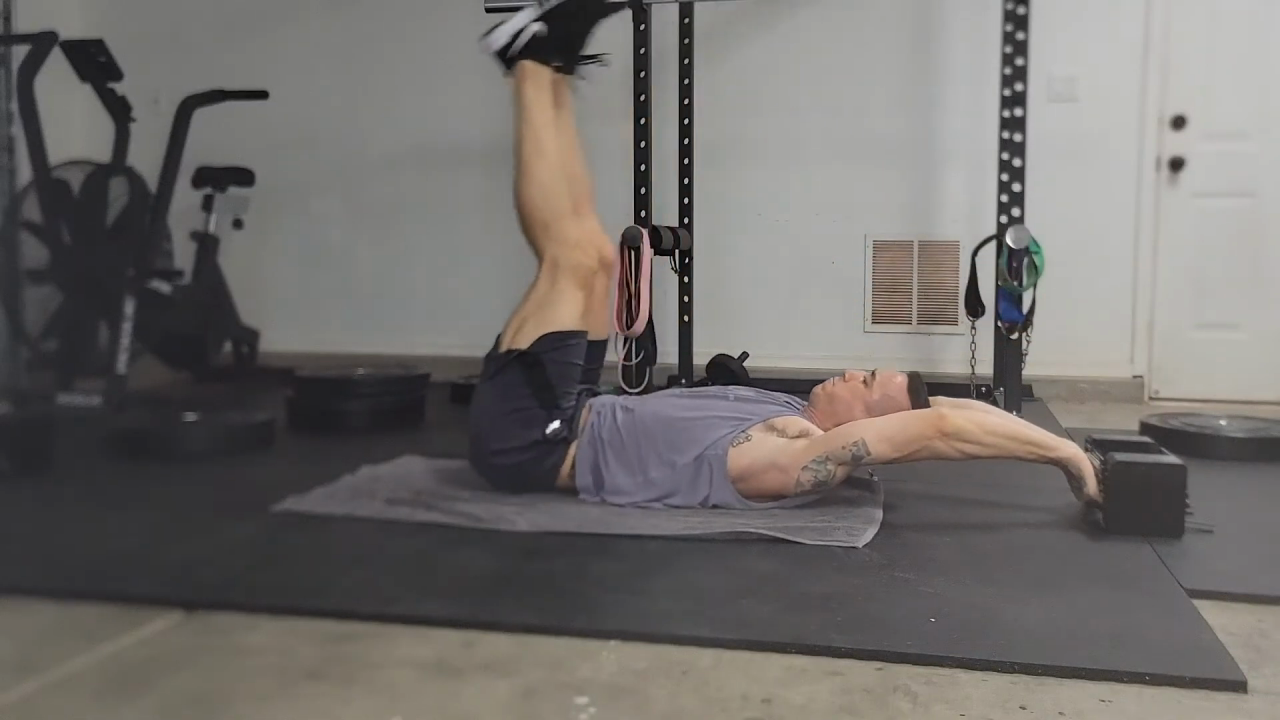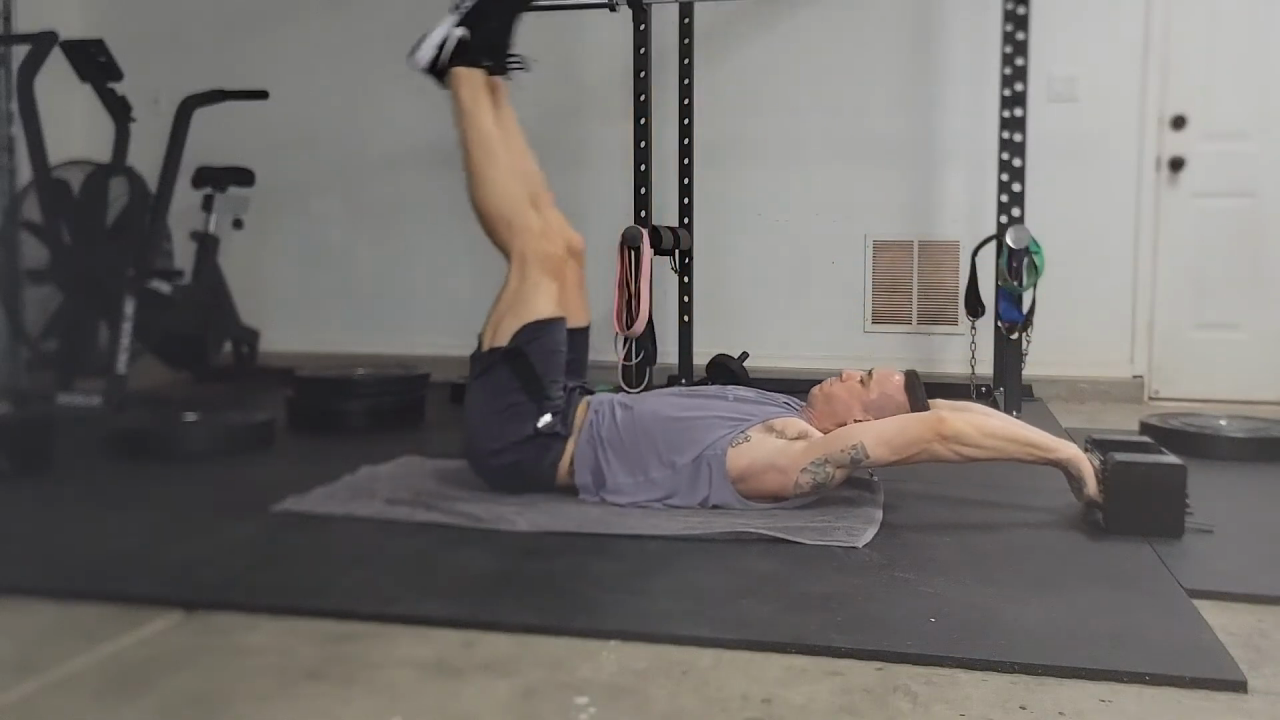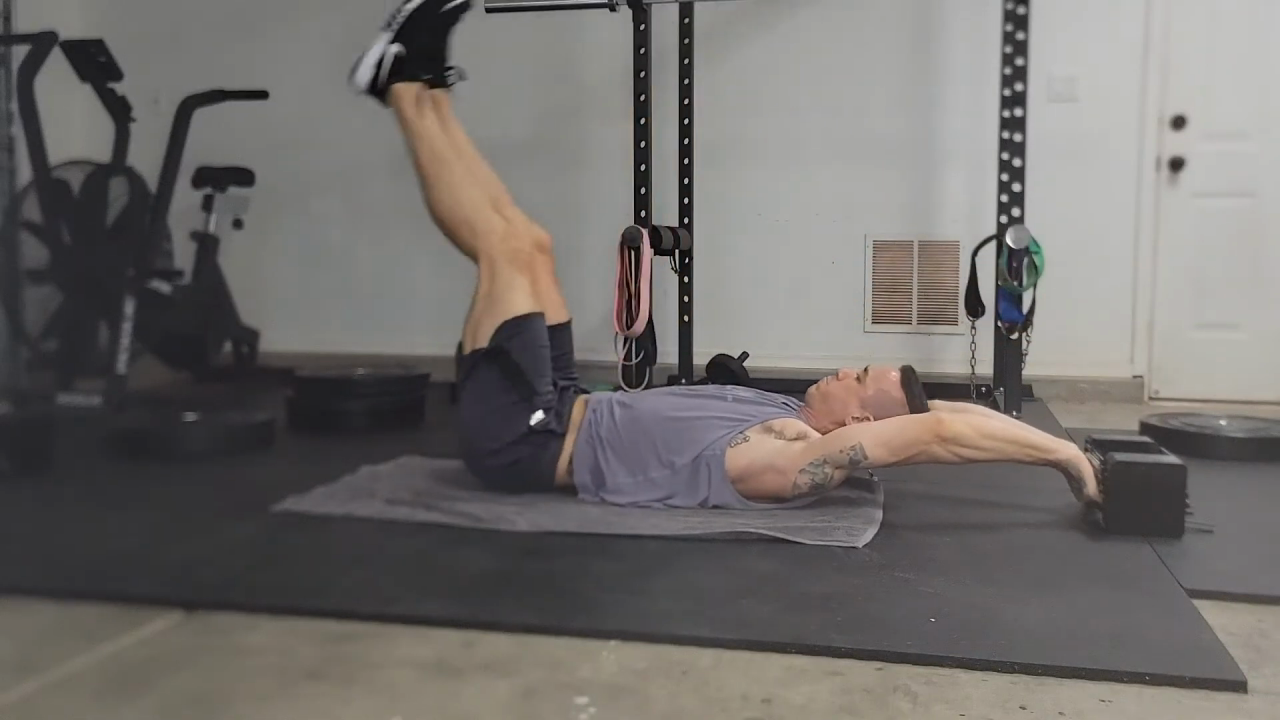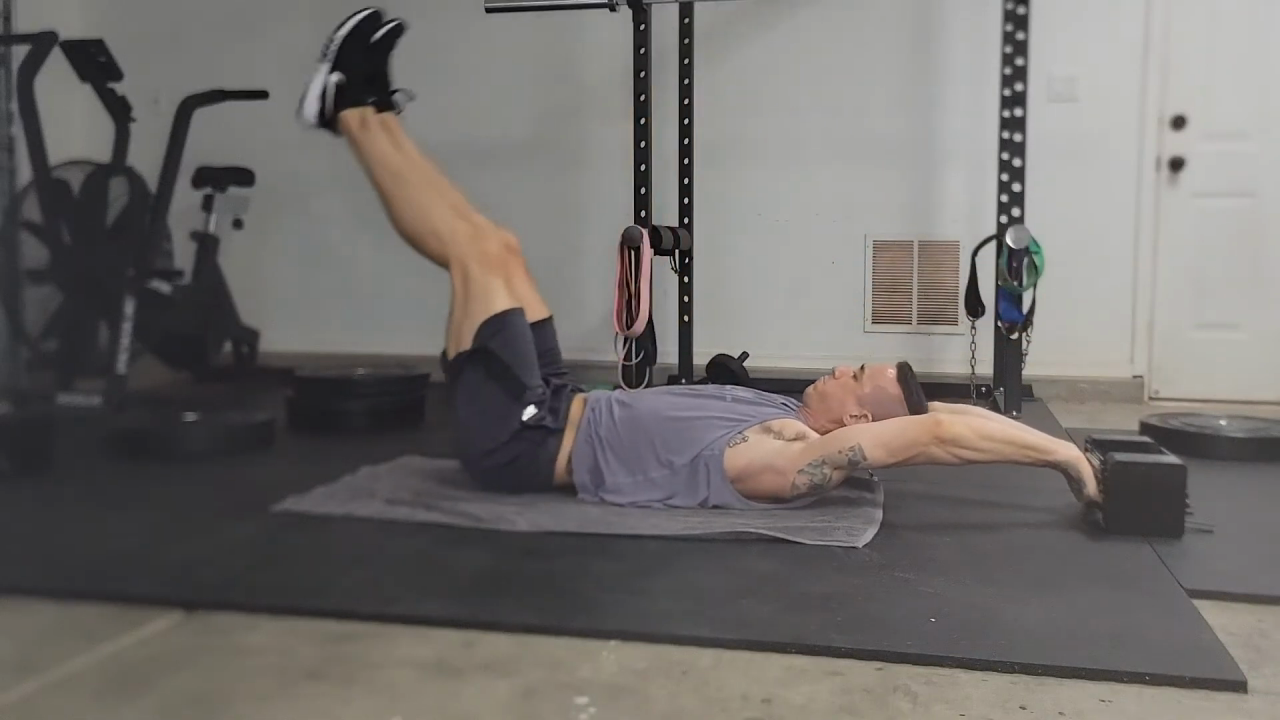
dt=0.1s
person 1, frame 1
left shoulder: (791, 460)
right shoulder: (806, 431)
left elbow: (938, 422)
right elbow: (938, 417)
left hip: (531, 434)
right hip: (556, 433)
left knee: (581, 259)
left ankle: (539, 61)
person 1, frame 2
left shoulder: (790, 462)
right shoulder: (800, 426)
left elbow: (936, 426)
right elbow: (940, 419)
left hip: (525, 435)
right hip: (548, 430)
left knee: (548, 249)
right knee: (553, 249)
left ankle: (472, 67)
person 1, frame 3
left shoulder: (793, 460)
right shoulder: (803, 428)
left elbow: (933, 425)
right elbow: (933, 422)
right wrist: (1058, 450)
left hip: (532, 436)
right hip: (560, 429)
left knee: (516, 247)
right knee: (517, 250)
left ankle: (411, 84)
right ankle: (415, 82)
person 1, frame 4
left shoulder: (790, 458)
right shoulder: (800, 428)
left elbow: (934, 428)
right elbow: (937, 422)
right wrist: (1058, 450)
left hip: (523, 437)
right hip: (559, 418)
left knee: (486, 252)
right knee: (490, 254)
left ankle: (356, 108)
right ankle: (361, 106)
